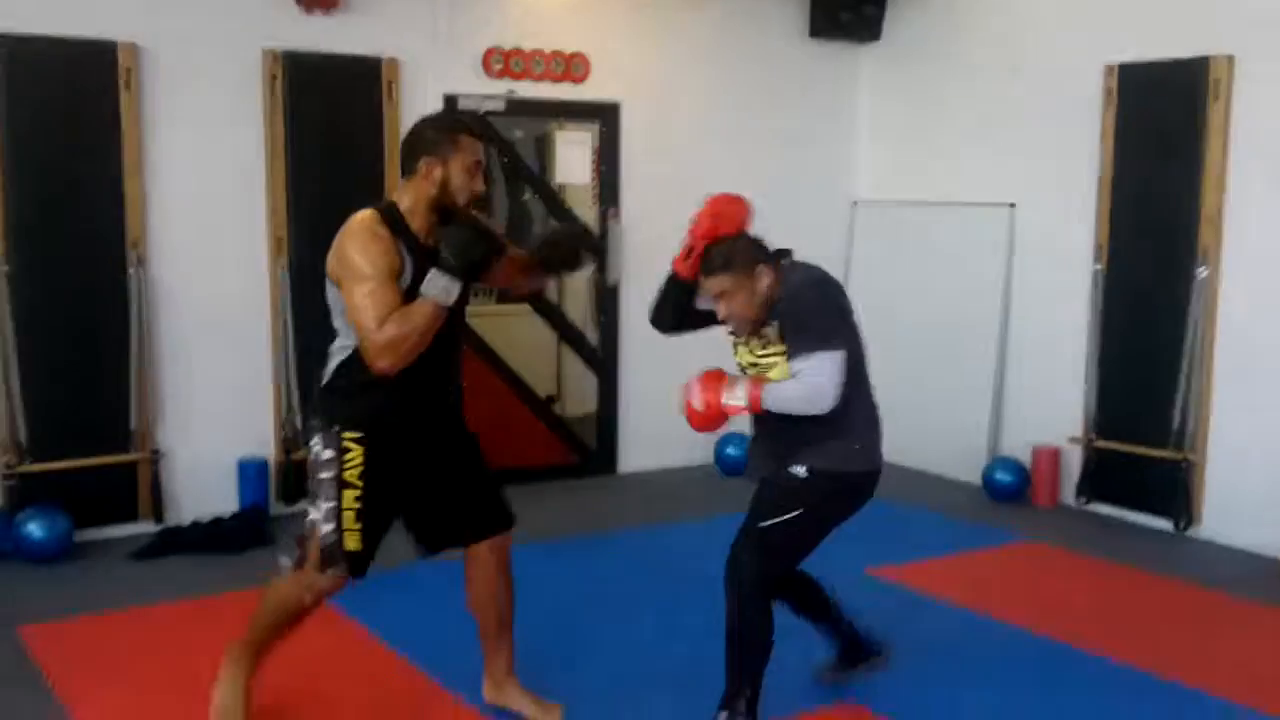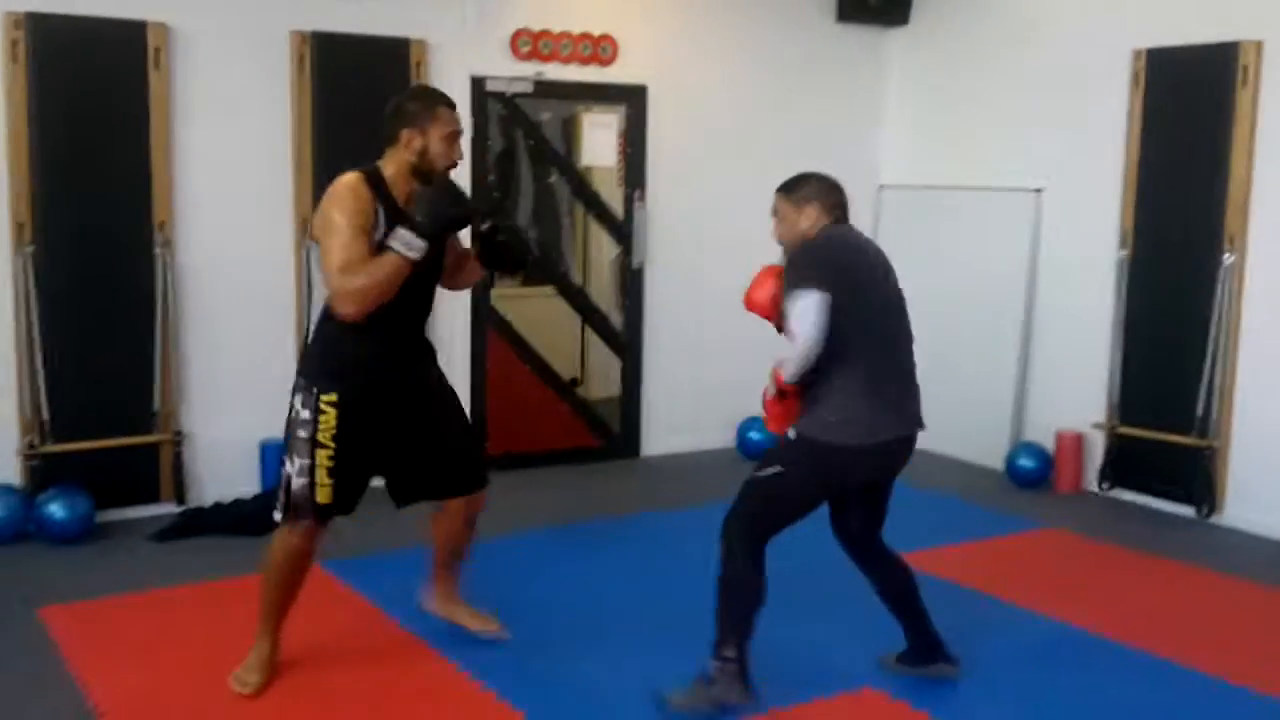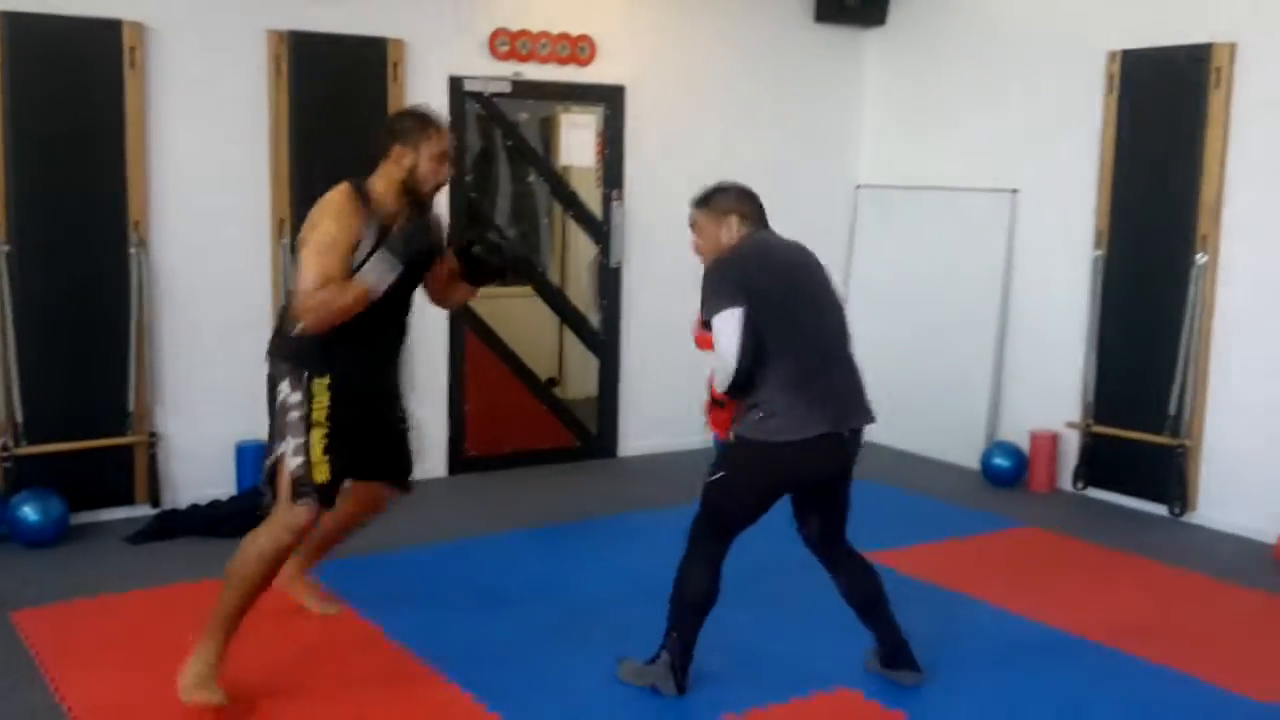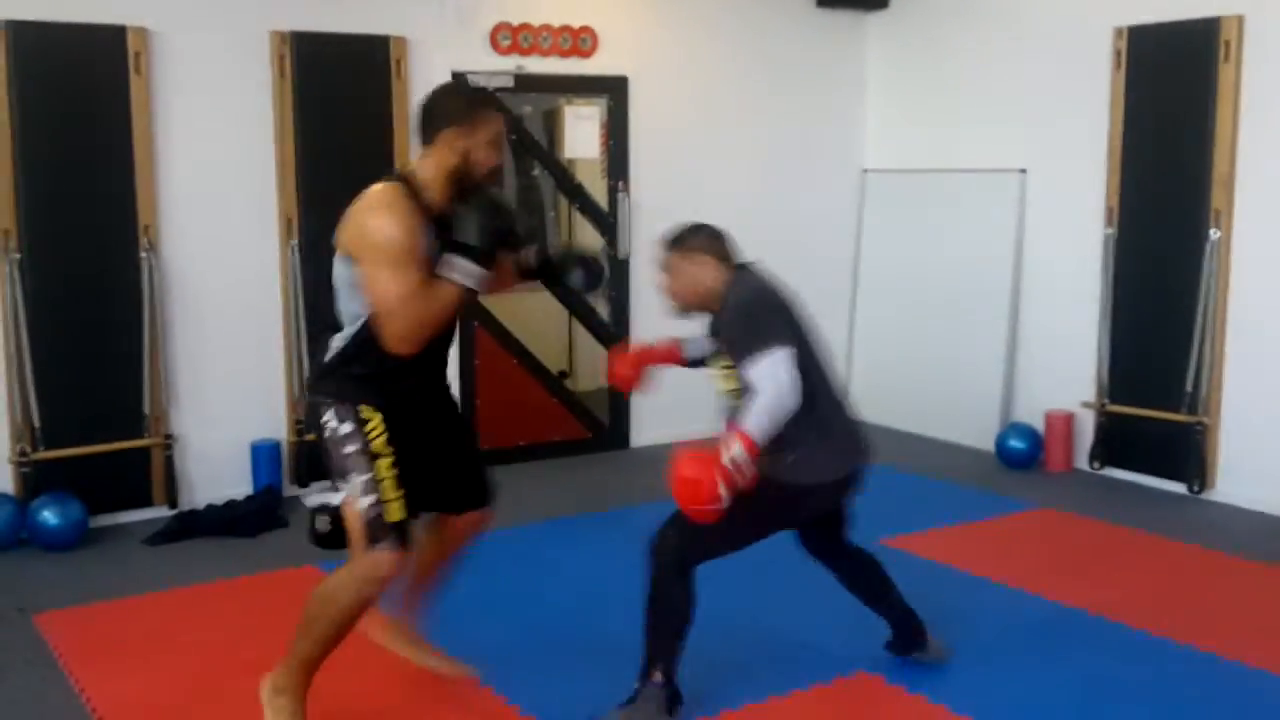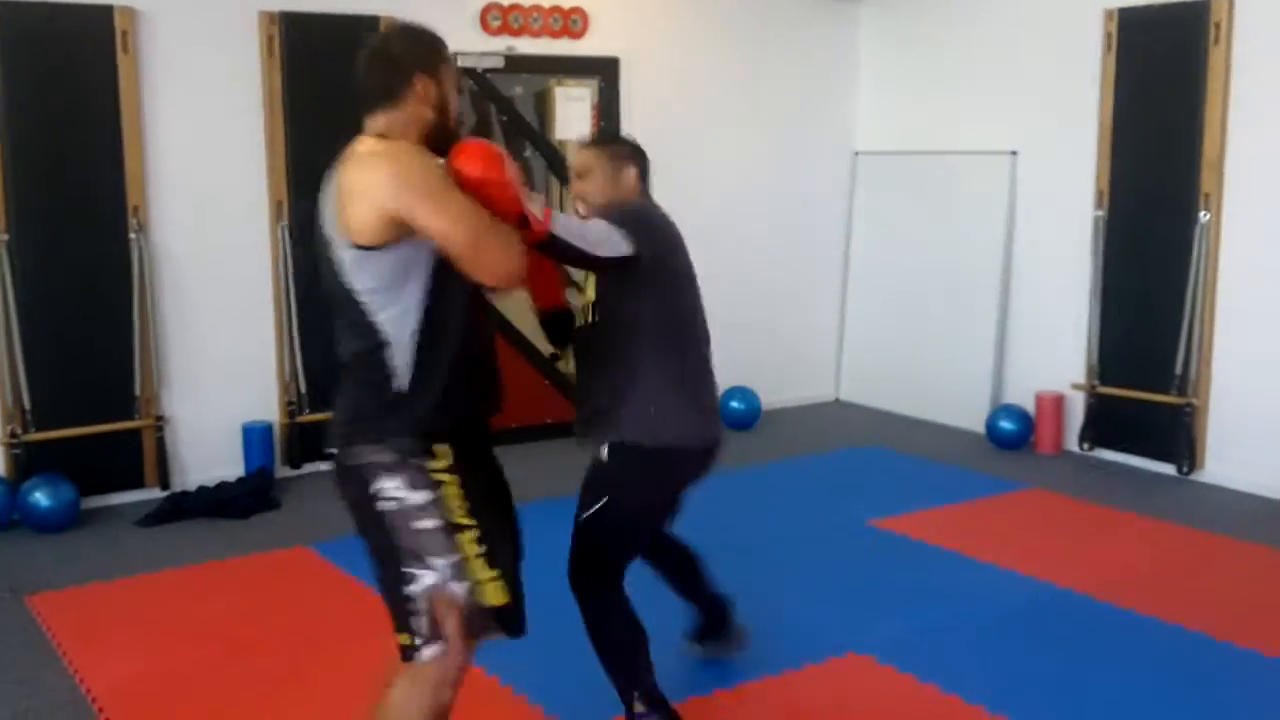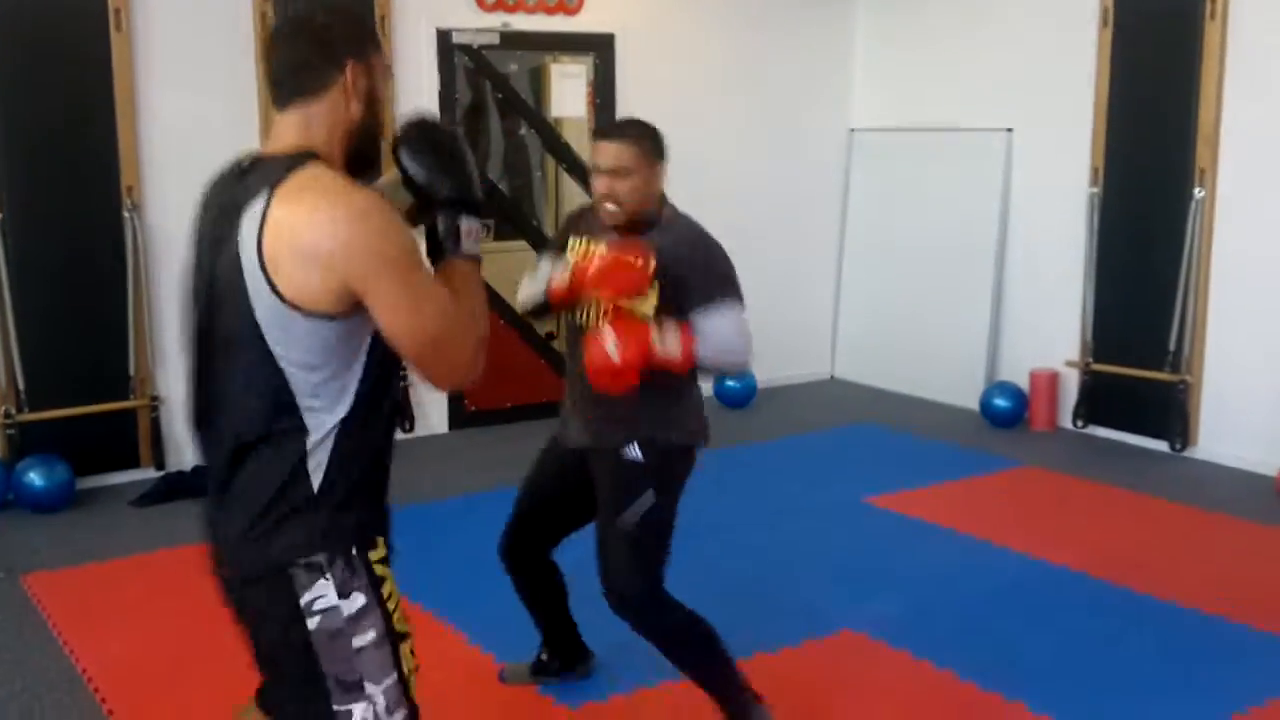
dt=0.4s
person 1, frame 1
left shoulder: (454, 230)
right shoulder: (366, 240)
left elbow: (504, 272)
right elbow: (387, 353)
left wrist: (547, 255)
right wrist: (451, 274)
left hip: (433, 417)
right hip: (360, 430)
left knee: (490, 540)
right knee: (325, 573)
right ankle: (239, 666)
person 1, frame 2
left shoulder: (428, 197)
right shoulder: (352, 196)
left elbow: (451, 272)
right elbow: (349, 297)
left wrist: (489, 257)
right wrist: (417, 235)
left hip: (411, 370)
right hip: (339, 383)
left knee: (466, 487)
right knee: (303, 523)
left ankle: (442, 592)
right ankle: (264, 643)
person 1, frame 3
left shoulder: (419, 218)
right shoulder: (341, 211)
left elbow: (444, 291)
right elbow: (311, 310)
left wrist: (474, 271)
right wrist: (390, 261)
left hip: (370, 375)
right hip: (314, 374)
left knee: (377, 486)
right knee: (298, 513)
left ankle: (299, 571)
right ankle: (206, 654)
person 1, frame 4
left shoulder: (454, 204)
right shoulder: (390, 214)
left elbow: (494, 277)
right elbow: (403, 335)
right wrist: (468, 263)
left hip: (419, 389)
right hip: (364, 397)
left knee: (466, 514)
right knee: (383, 558)
left ankle: (399, 620)
person 1, frame 5
left shoulder: (366, 174)
right shoulder: (394, 165)
right elbow: (503, 266)
right wrist: (481, 213)
left hip: (431, 429)
right hip: (403, 447)
left knee: (474, 587)
right knee: (441, 652)
person 1, frame 6
left shoulder: (241, 188)
right shoulder: (342, 217)
right elbow: (457, 360)
right wrist: (456, 220)
left hip: (255, 517)
right hip: (313, 544)
person 2, frame 1
left shoulder: (810, 294)
right shoulder: (750, 291)
left elbow: (820, 393)
right elbow: (665, 318)
left wrist: (739, 393)
right wrist: (695, 251)
left hip: (835, 466)
right hip: (795, 462)
left knee: (747, 574)
right knee: (769, 571)
right ankle: (856, 647)
person 2, frame 2
left shoulder: (814, 255)
right shoulder: (865, 256)
left elbow: (807, 340)
left wrist: (781, 379)
right wrist: (782, 315)
left hip: (839, 435)
right hip: (891, 432)
left knee: (742, 531)
right knee: (861, 539)
left ankle: (728, 675)
right ankle: (929, 651)
person 2, frame 3
left shoulder: (727, 268)
right shoulder: (804, 260)
left elbow: (731, 360)
left wrist: (723, 393)
left hip: (776, 435)
right hip: (840, 429)
left knee: (708, 540)
right knee: (828, 543)
left ankle: (671, 665)
right ankle: (897, 656)
person 2, frame 4
left shoulder: (744, 306)
right shoulder: (747, 294)
left elbow: (780, 394)
right elbow: (719, 346)
left wrist: (731, 459)
right wrist: (659, 353)
left hip: (795, 471)
right hip: (836, 462)
left knee: (672, 550)
right knee: (831, 547)
right ankle: (914, 639)
person 2, frame 5
left shoulder: (635, 222)
right shoulder: (643, 232)
left elbow: (583, 240)
left hip: (649, 440)
right hip: (690, 430)
left knee: (593, 575)
right knee: (644, 534)
right ankle: (718, 623)
person 2, frame 6
left shoulder: (691, 249)
right shoulder: (582, 225)
left elbow: (733, 347)
right elbow: (527, 297)
left wrist: (660, 342)
right wrist: (570, 278)
left hip: (650, 440)
right hip: (582, 430)
left knee: (631, 590)
right knee: (520, 546)
right ankle: (564, 655)
